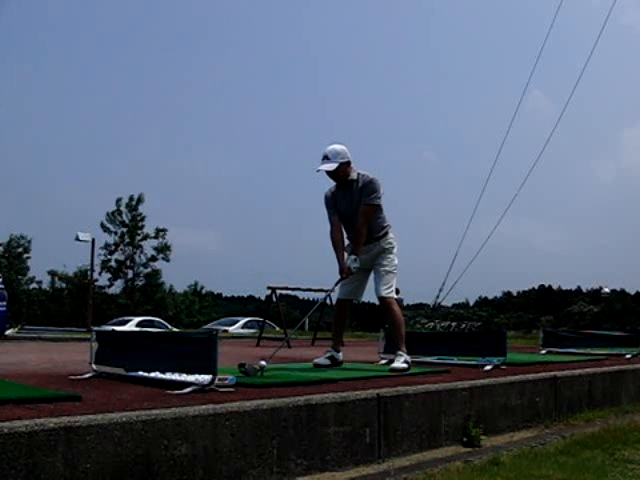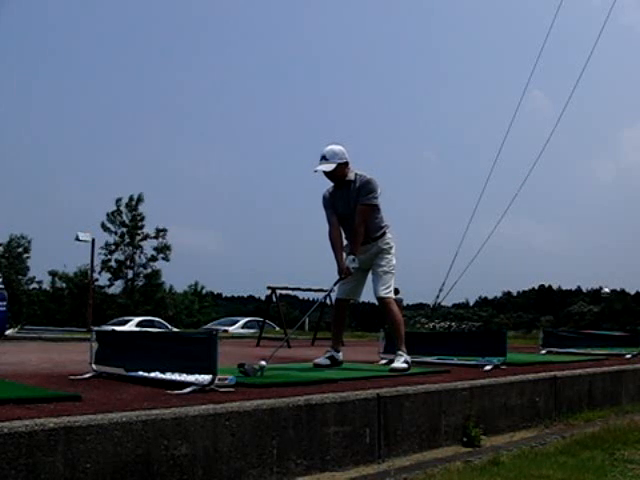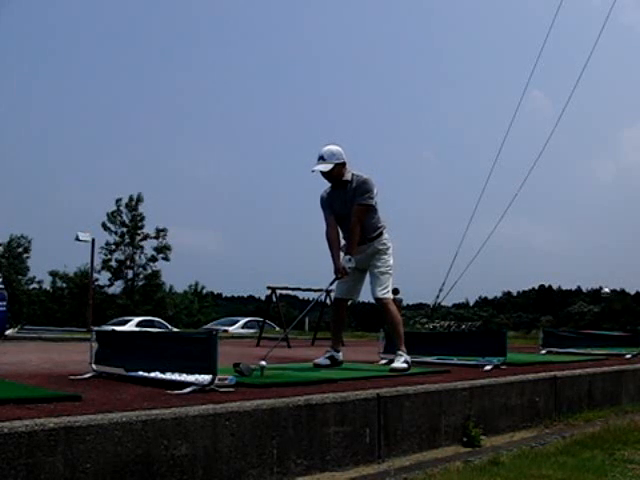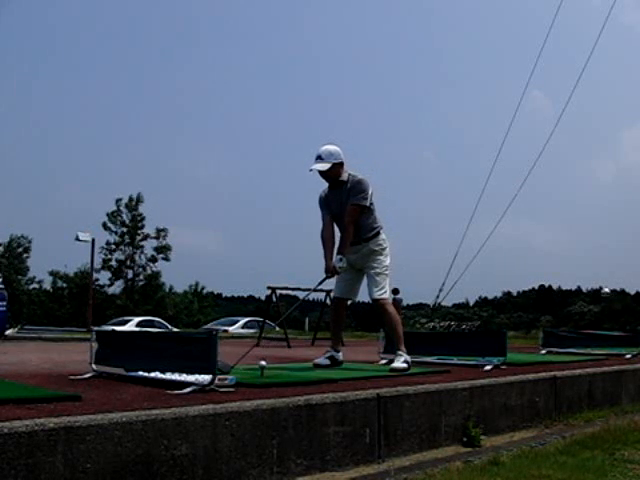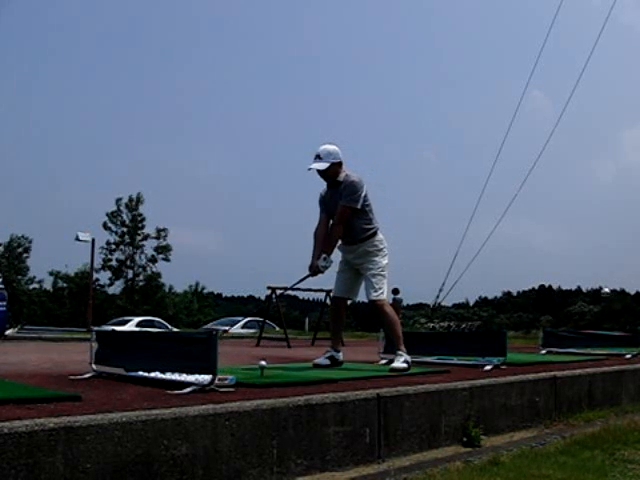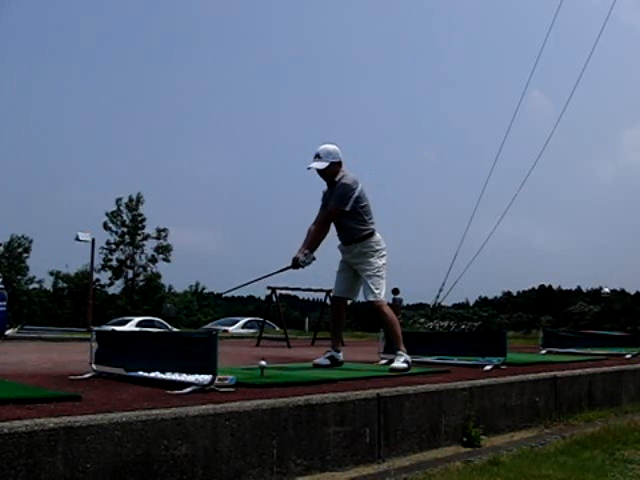
dt=0.7s
person 1, frame 1
left shoulder: (369, 183)
right shoulder: (331, 195)
left elbow: (363, 223)
right elbow: (336, 230)
left wrist: (354, 256)
right wrist: (342, 262)
left hip: (380, 245)
right hip: (355, 249)
left knee: (386, 297)
right knee: (342, 300)
left ankle: (402, 353)
right ankle: (335, 352)
person 1, frame 2
left shoulder: (367, 183)
right shoulder: (329, 196)
left elbow: (360, 223)
right elbow: (334, 229)
left wrist: (353, 257)
right wrist: (340, 262)
left hip: (379, 245)
right hip: (354, 249)
left knee: (385, 297)
right knee: (341, 300)
left ankle: (402, 353)
right ankle: (335, 352)
person 1, frame 3
left shoulder: (363, 184)
right shoulder: (326, 196)
left elbow: (356, 222)
right elbow: (332, 229)
left wrist: (349, 257)
right wrist: (337, 261)
left hip: (376, 246)
right hip: (352, 249)
left knee: (383, 298)
right knee: (339, 300)
left ankle: (402, 353)
right ankle: (335, 352)
person 1, frame 4
left shoulder: (359, 184)
right shoulder: (325, 196)
left elbow: (349, 223)
right elbow: (327, 228)
left wrist: (340, 256)
right wrist: (329, 260)
left hip: (373, 247)
right hip: (350, 250)
left knee: (380, 299)
right knee: (338, 300)
left ankle: (402, 353)
right ankle: (335, 352)
person 1, frame 5
left shoulder: (353, 184)
right shoulder: (325, 194)
left elbow: (338, 224)
right elbow: (322, 227)
left wrist: (326, 257)
right wrist: (315, 258)
left hip: (370, 248)
right hip: (348, 250)
left knee: (378, 300)
right knee: (337, 300)
left ankle: (402, 353)
right ankle: (335, 352)
person 1, frame 6
left shoulder: (347, 185)
right shoulder: (330, 191)
left elbow: (325, 223)
right elbow: (317, 224)
left wrist: (309, 253)
right wrist: (301, 251)
left hip: (368, 248)
right hip: (348, 250)
left knee: (376, 302)
right knee: (337, 300)
left ankle: (402, 353)
right ankle: (335, 352)
